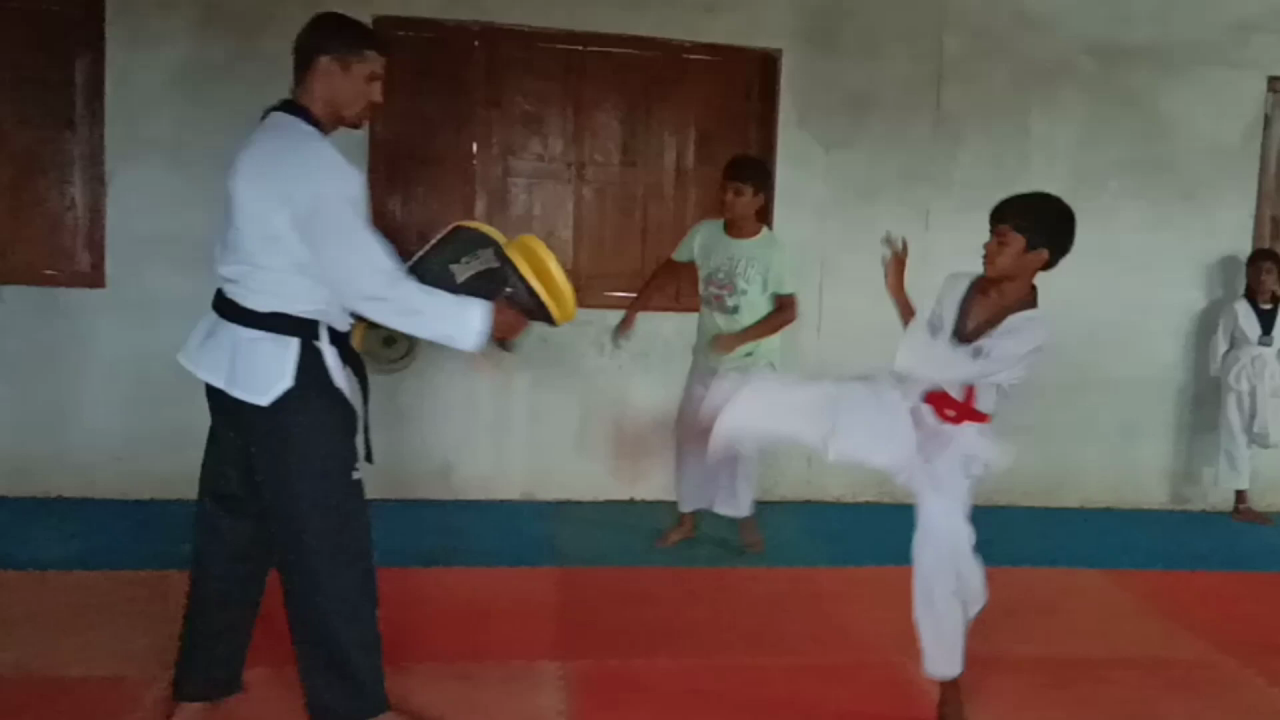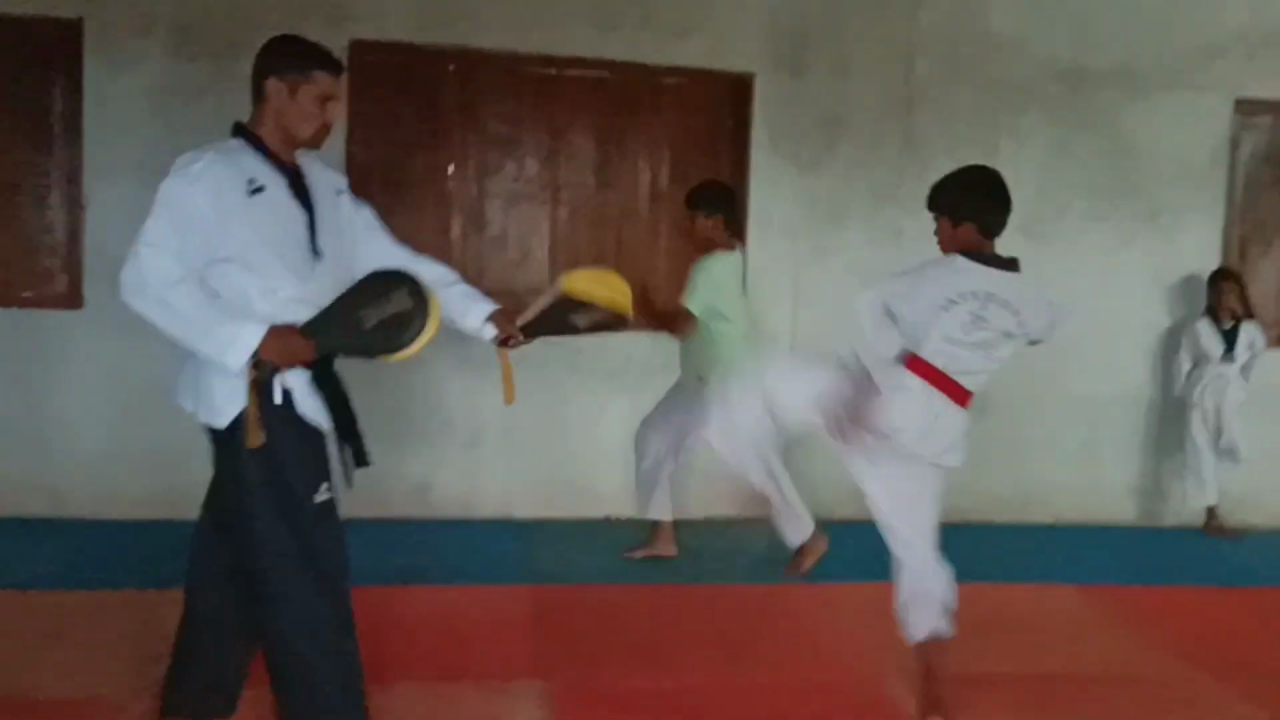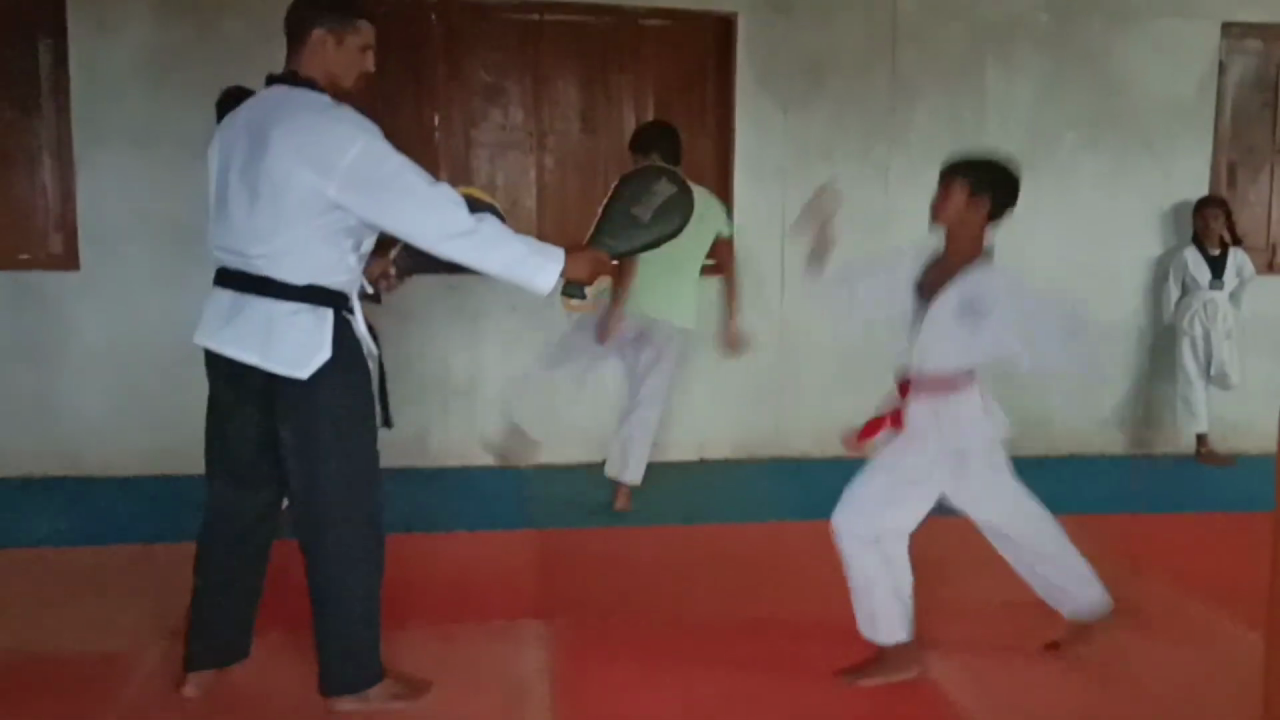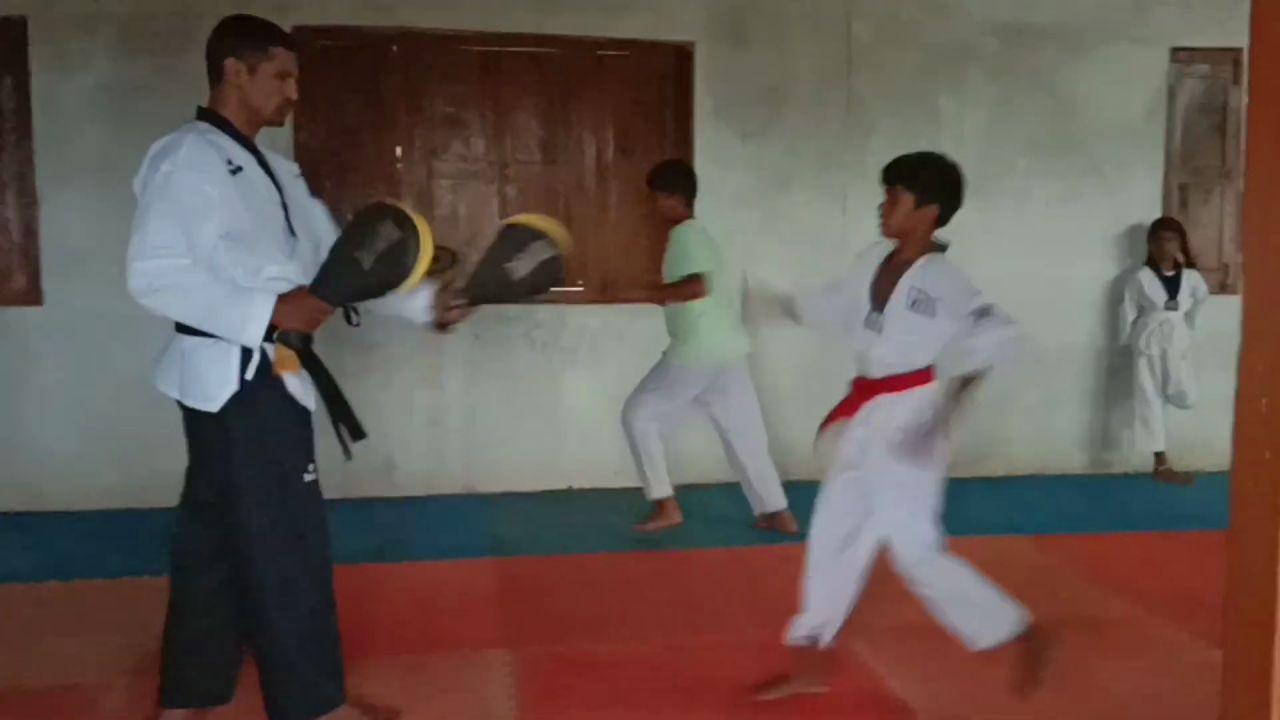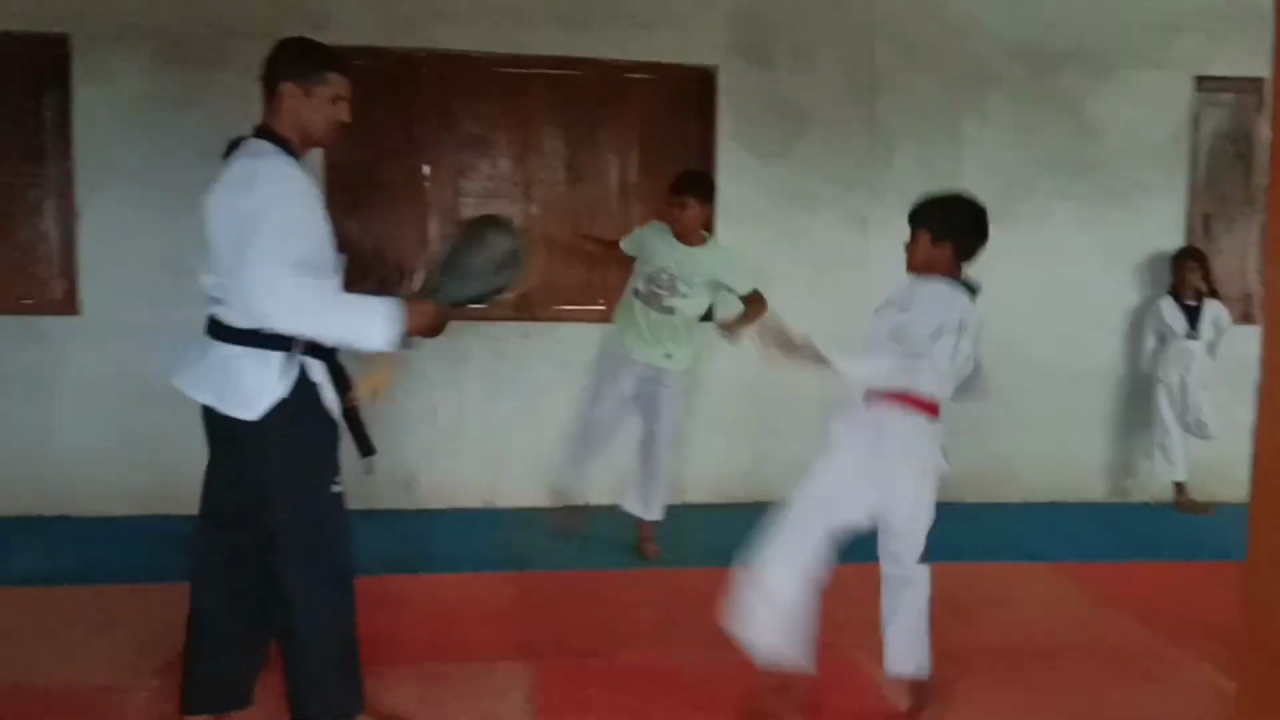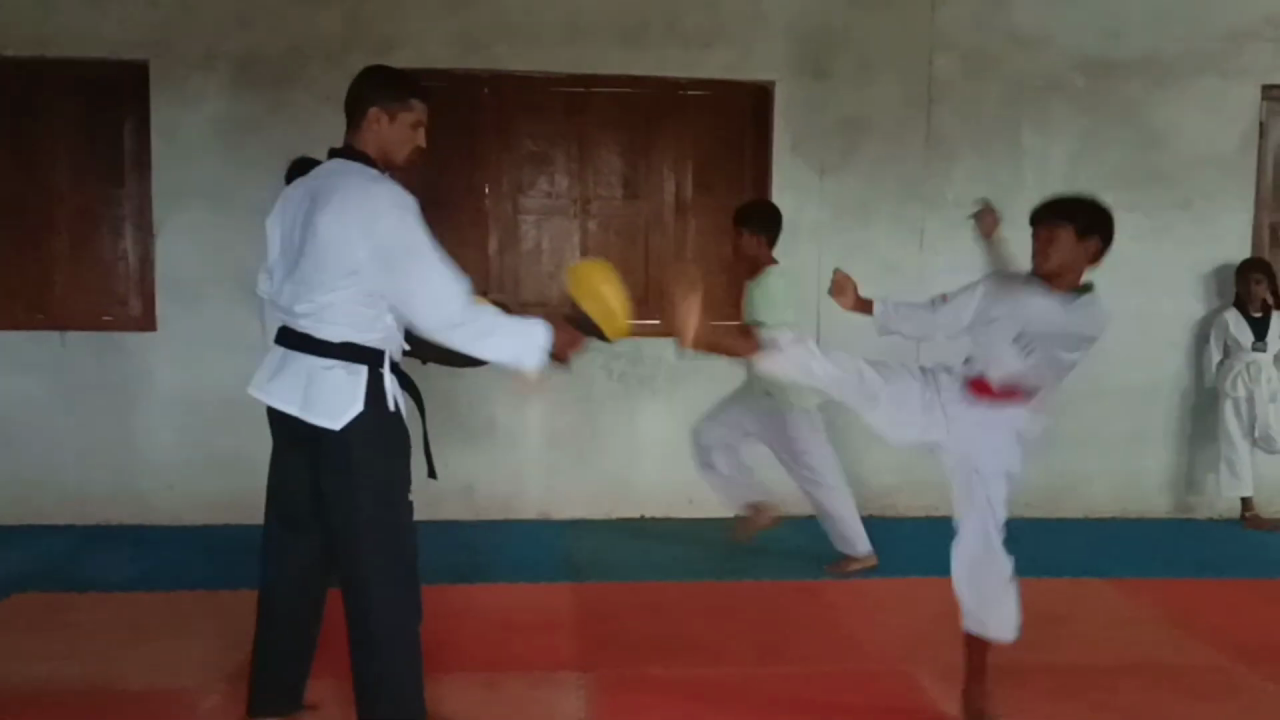
dt=0.7s
person 1, frame 1
left shoulder: (274, 143)
right shoulder: (316, 161)
right elbow: (368, 284)
right wrist: (480, 320)
left hip: (246, 358)
right hip: (289, 369)
left knee: (236, 525)
right knee: (327, 541)
person 1, frame 2
left shoulder: (325, 186)
right shoulder: (206, 176)
left elbow: (394, 263)
right elbow: (147, 281)
left wrist: (483, 315)
right wrist: (251, 341)
left hip: (294, 391)
right hip: (252, 394)
left knee: (236, 549)
right knee: (301, 559)
person 1, frame 3
left shoulder: (240, 122)
right shoulder: (334, 132)
right elbow: (441, 219)
left wrist: (342, 268)
right wrist: (557, 263)
left hip: (238, 327)
right hip: (306, 339)
left knee: (239, 496)
right knee: (341, 511)
left ankle: (207, 657)
right ankle: (353, 676)
person 1, frame 4
left shoulder: (268, 166)
right shoulder: (185, 159)
left elbow: (327, 254)
right elbow: (154, 275)
left wrist: (424, 300)
right wrist: (266, 311)
left hip: (254, 373)
right hip: (238, 374)
left knee: (216, 533)
right knee: (286, 539)
person 1, frame 5
left shoulder: (259, 171)
right shoulder: (274, 178)
right elbow: (271, 294)
left wrist: (387, 315)
right wrist: (391, 320)
left hip: (235, 376)
right hip: (272, 385)
left knee: (235, 538)
right knee: (312, 550)
person 1, frame 6
left shoulder: (301, 195)
right shoulder: (379, 201)
left elbow: (275, 288)
right elbow: (443, 307)
right wrist: (542, 339)
left hip: (295, 383)
right hip: (350, 395)
left knee: (294, 549)
right knee: (379, 564)
person 2, frame 1
left shoulder: (1031, 331)
right shoulder: (960, 286)
left elbow: (952, 375)
left wrist: (901, 296)
left hip: (952, 446)
right hip: (901, 410)
left knee: (944, 565)
right knee: (816, 407)
person 2, frame 2
left shoulder: (943, 272)
right shoulder: (1028, 295)
left elbow: (880, 327)
right elbow: (1042, 326)
left hip: (899, 399)
right hip: (942, 428)
left knee: (765, 386)
right knee: (917, 553)
person 2, frame 3
left shoulder: (996, 288)
right shoulder: (926, 267)
left elbow: (1057, 341)
right elbow: (873, 300)
right wrist: (825, 261)
left hip: (949, 424)
right hip: (925, 417)
left knee: (861, 523)
right knee: (1015, 519)
left ankle: (897, 649)
right ankle: (1086, 610)
person 2, frame 4
left shoulder: (942, 279)
right shoulder: (875, 261)
left elbow: (984, 341)
right elbow: (831, 305)
left wrist: (946, 409)
right wrist: (779, 305)
left hip: (908, 418)
right hip: (865, 417)
left knee: (912, 546)
right knee: (836, 533)
left ankle: (1020, 635)
right ankle: (810, 660)
person 2, frame 5
left shoulder: (924, 295)
right shoulder: (965, 310)
left elbow: (883, 363)
right elbow: (966, 381)
left wrist: (805, 351)
left hip: (877, 434)
right hip: (921, 443)
left knee: (795, 535)
right knee: (904, 561)
left ankle: (784, 667)
person 2, frame 6
left shoulder: (1085, 315)
right shoulder: (997, 287)
left elbow: (1024, 311)
right elbow: (930, 321)
right wrist: (857, 303)
left hip: (994, 431)
right hip: (943, 403)
left knee: (980, 544)
right knee: (849, 375)
left ankle: (976, 676)
person 3, frame 1
left shoulder: (771, 248)
right shoulder: (703, 232)
left elbow: (788, 311)
right elbow: (668, 270)
left wrist: (737, 340)
right wrist: (633, 310)
left hip: (754, 359)
right hip: (710, 356)
right knee: (691, 431)
left ankle: (744, 517)
right ankle: (688, 518)
person 3, frame 2
left shoulder: (708, 269)
right shoulder: (733, 253)
left elbow: (680, 326)
left wrist: (644, 307)
left hip: (728, 380)
right hip: (700, 379)
right knee: (651, 442)
left ankle: (808, 539)
right ankle: (663, 538)
person 3, frame 3
right shoulder: (710, 202)
left elbow: (632, 253)
right elbow: (726, 263)
left wrist: (615, 309)
right wrist: (730, 322)
left hip: (633, 308)
right hip: (676, 319)
left knee: (553, 362)
right knee: (648, 402)
left ankle: (520, 439)
right ankle: (623, 490)
person 3, frame 4
left shoulder: (683, 236)
right shoulder: (698, 234)
left elbow: (698, 287)
left wrist: (652, 294)
right wrist: (665, 294)
left hip: (696, 353)
right hip: (727, 350)
left knee: (639, 415)
right knee: (743, 433)
left ankle: (666, 505)
right ankle: (778, 513)
person 3, frame 5
left shoulder: (717, 260)
right shoulder: (652, 233)
left elbow: (758, 301)
right elbow: (620, 248)
left wrist: (737, 321)
left hip: (668, 362)
right hip: (624, 347)
left knee: (660, 442)
right knee: (595, 422)
left ankle: (647, 523)
right ankle: (569, 487)
person 3, frame 6
left shoulder: (767, 285)
right shoulder: (761, 279)
left elbow: (749, 345)
left wrist: (699, 340)
left hip: (788, 396)
right hip: (761, 390)
left knee: (817, 474)
right knee: (708, 437)
left ankle: (860, 551)
right ankle: (758, 505)
person 4, frame 1
right shoulder: (1236, 309)
right elbow: (1218, 345)
right wrist: (1221, 375)
right hip: (1239, 379)
right knee: (1235, 438)
right ankle: (1241, 503)
person 4, frame 2
left shoulder: (1249, 329)
right shoulder: (1198, 328)
left elbow: (1257, 354)
right elbow: (1183, 364)
left wrist: (1240, 381)
right wrist: (1185, 394)
left hip: (1231, 397)
right hip: (1204, 396)
left knee: (1235, 452)
right knee: (1202, 454)
right ankle: (1212, 517)
person 4, frame 3
left shoulder: (1237, 256)
right shoulder: (1186, 256)
left elbow: (1247, 280)
right elbow: (1172, 292)
left wrist: (1231, 309)
right wrist: (1173, 324)
left hip: (1222, 324)
right hip: (1193, 324)
left knee: (1228, 380)
right knee: (1193, 382)
right ankle: (1203, 445)
person 4, frame 4
left shoulder: (1190, 277)
right shoulder: (1140, 277)
left elbow: (1200, 301)
right elbow: (1127, 312)
left wrist: (1185, 327)
right wrist: (1129, 342)
left hip: (1178, 343)
right hip: (1149, 344)
left knee: (1185, 398)
right knee: (1150, 401)
right ankle: (1161, 464)
person 4, frame 5
left shoulder: (1213, 307)
right shoulder: (1162, 306)
left elbow: (1222, 331)
right elbow: (1149, 341)
left wrist: (1208, 359)
right wrist: (1152, 370)
left hip: (1198, 374)
right hip: (1170, 374)
left knee: (1205, 429)
right knee: (1170, 430)
right ankle: (1181, 493)
person 4, frame 6
right shoulder: (1227, 318)
right elbow: (1213, 355)
right wrist: (1216, 385)
right hip: (1235, 387)
right knee: (1237, 445)
right ankle: (1248, 510)
